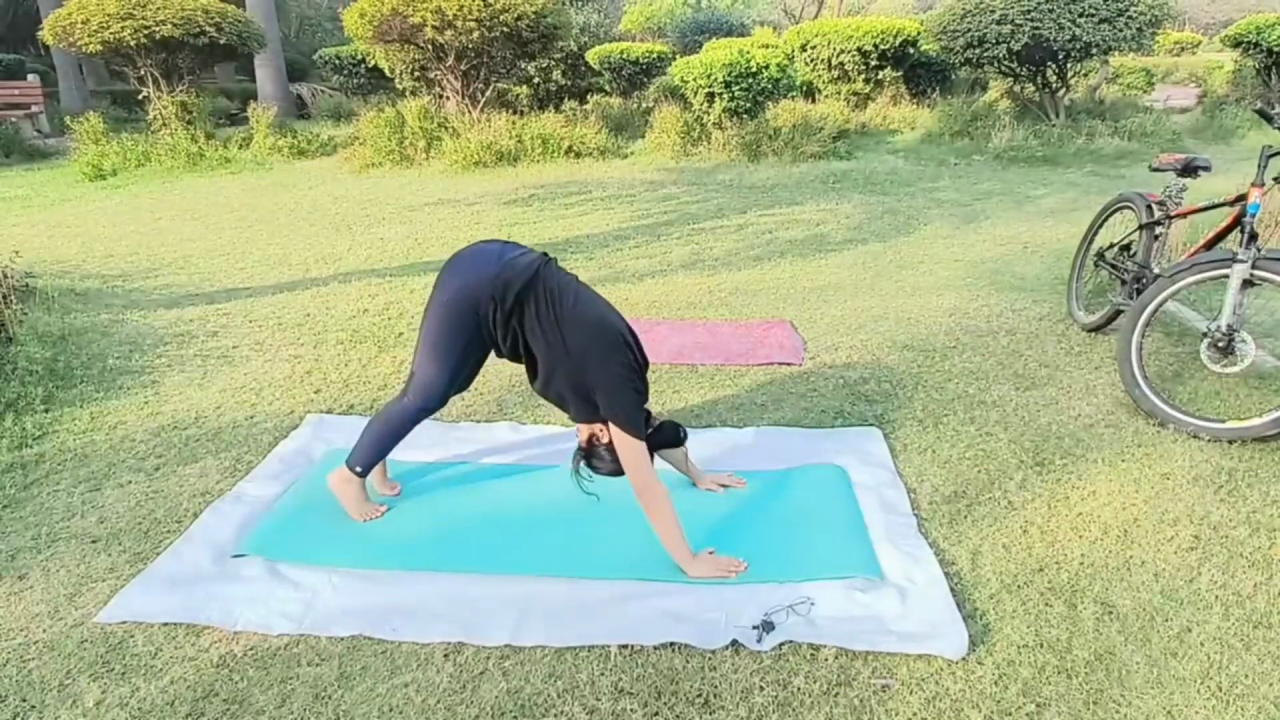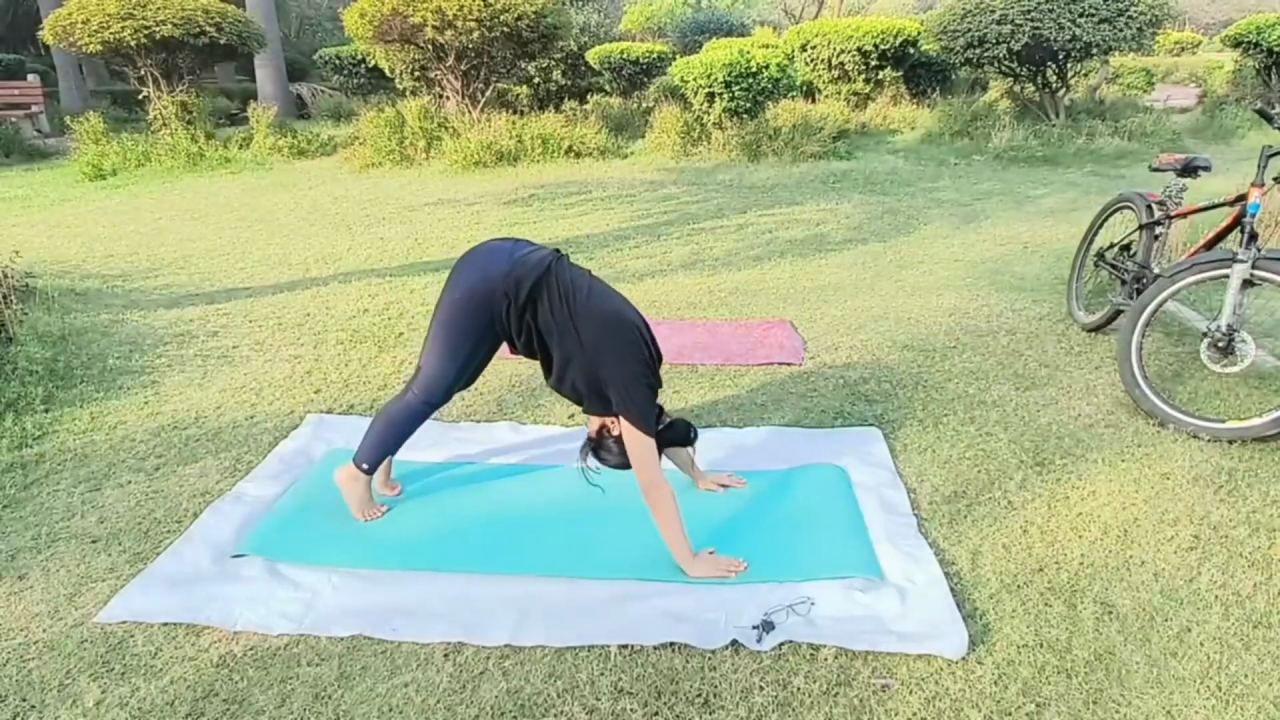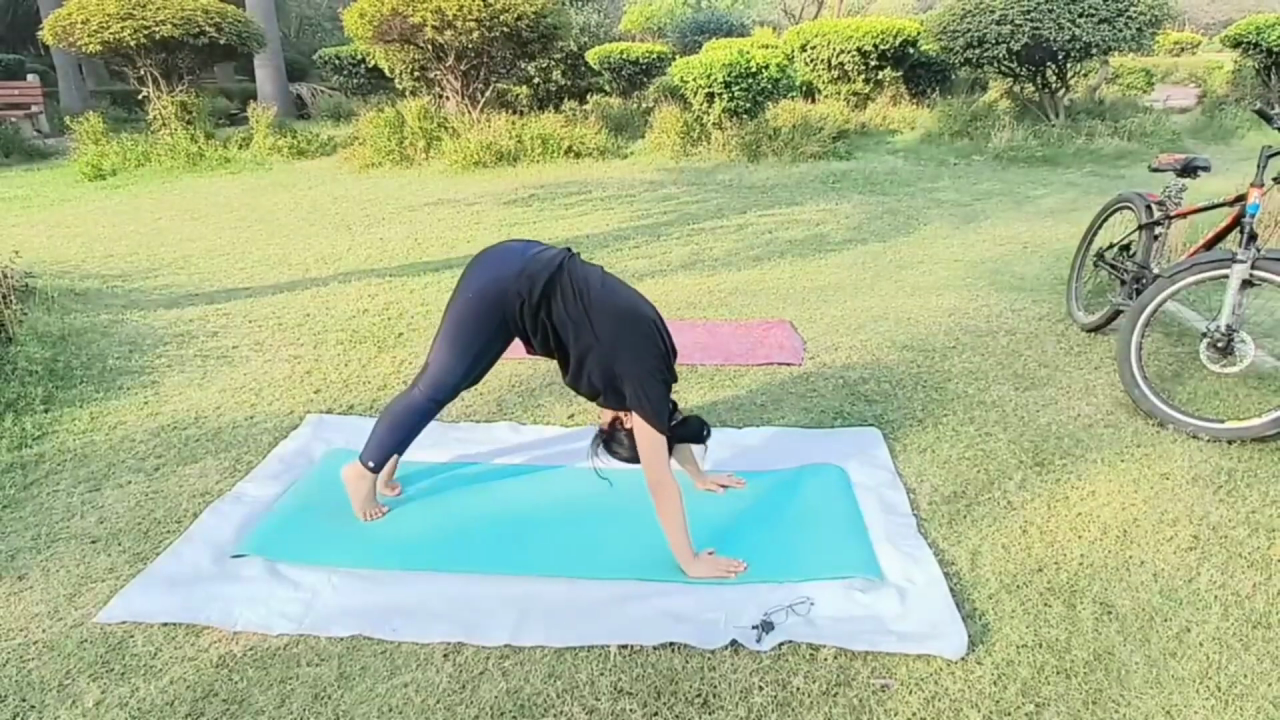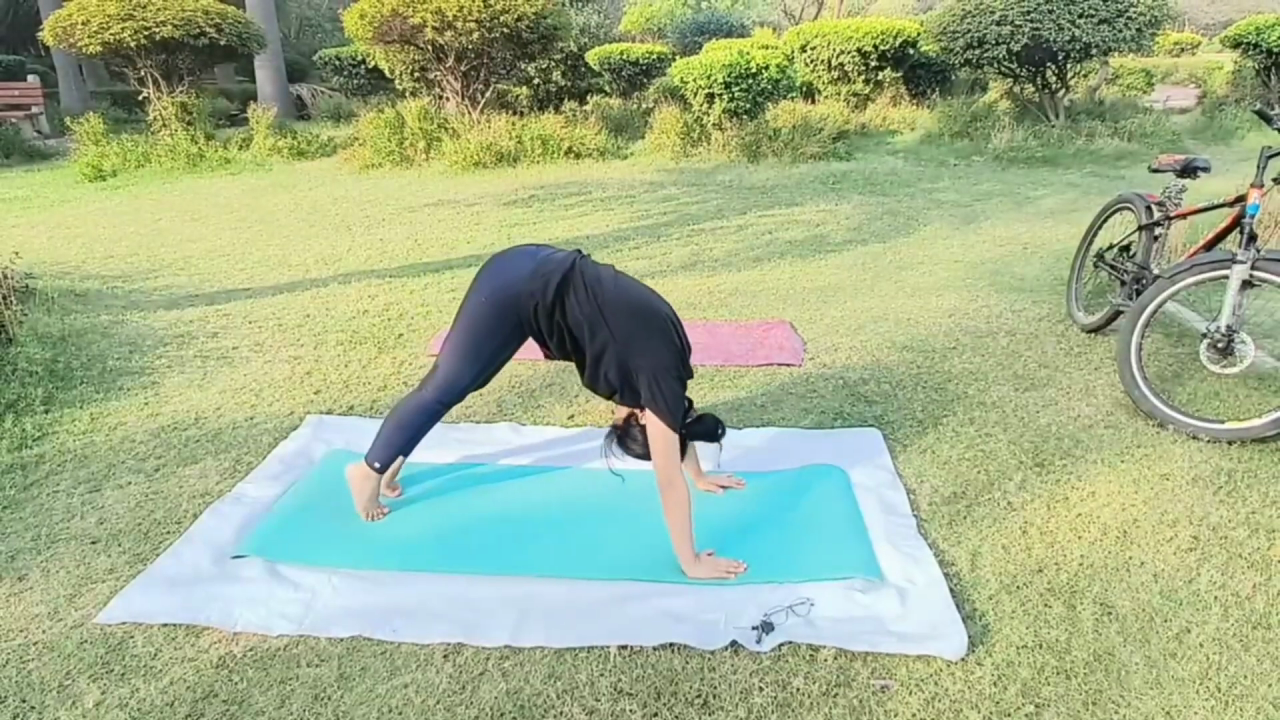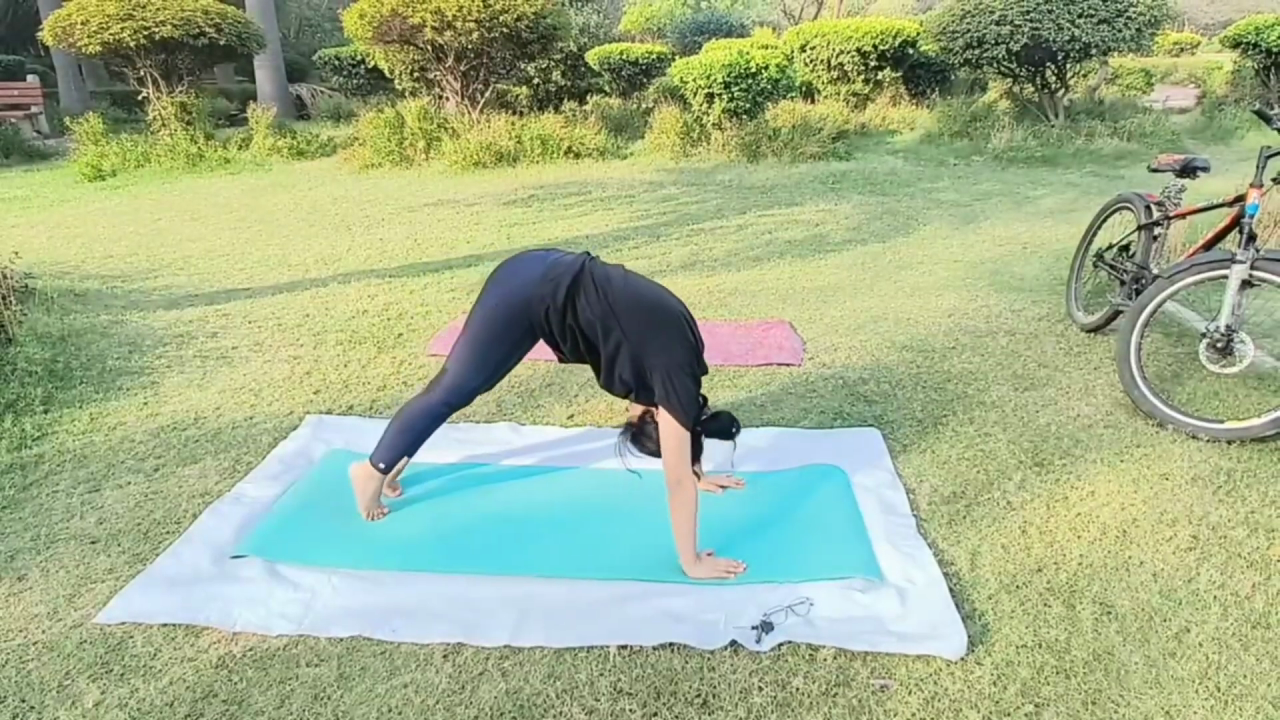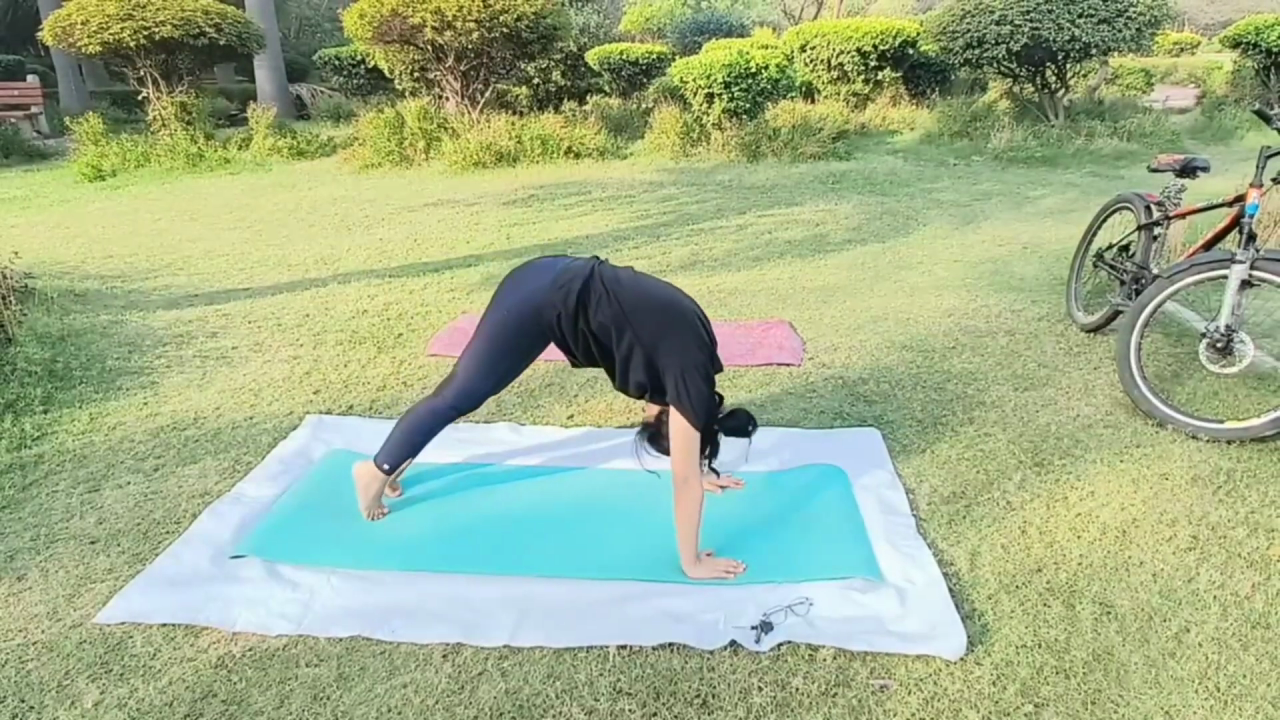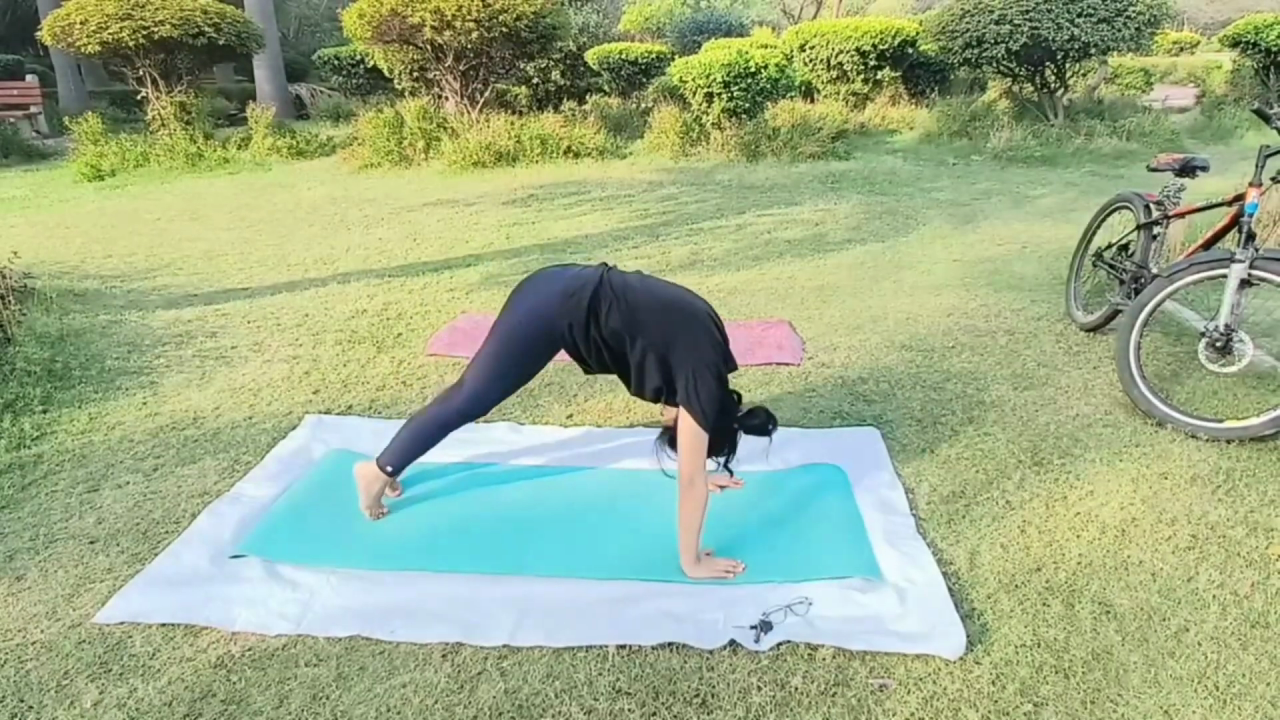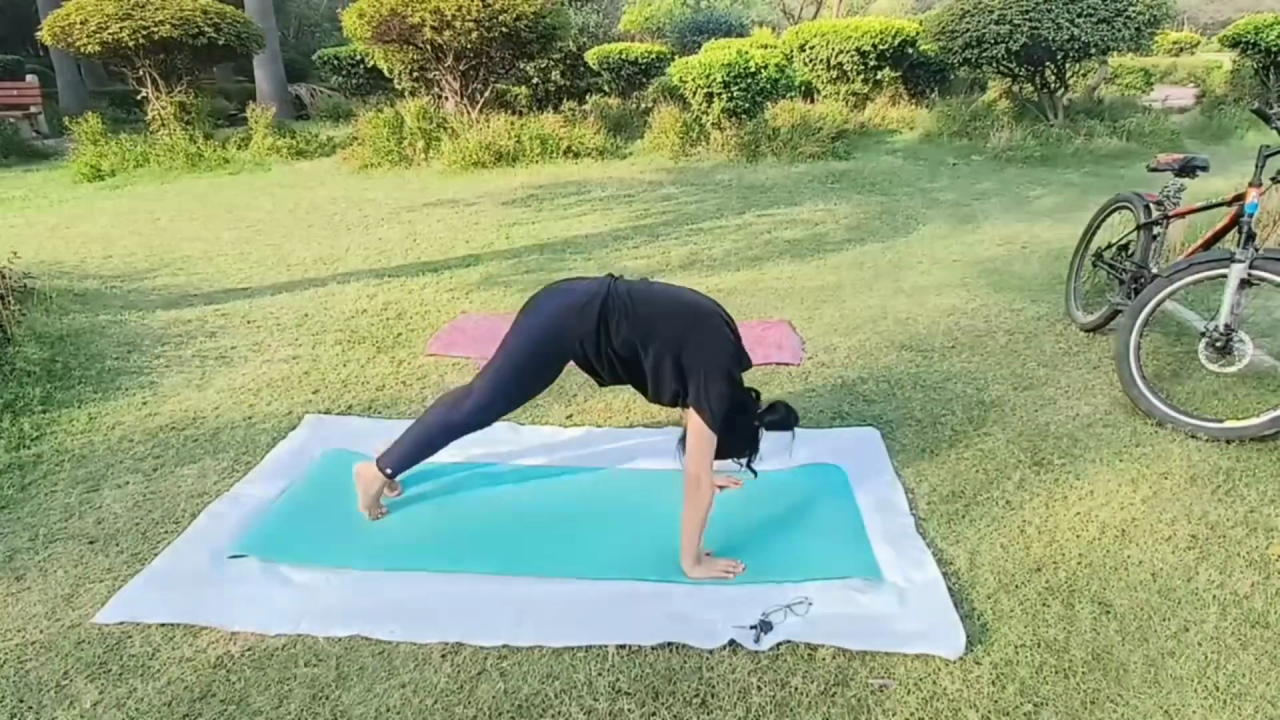
dt=0.1s
person 1, frame 1
left shoulder: (620, 375)
right shoulder: (615, 388)
left elbow: (655, 428)
right elbow: (646, 487)
left wrist: (697, 476)
right wrist: (690, 563)
left hip: (506, 276)
right hip: (483, 285)
left knee: (434, 388)
right knee: (426, 395)
left ankle: (375, 460)
right ankle: (350, 475)
person 1, frame 2
left shoulder: (633, 372)
right shoulder: (628, 384)
left elbow: (660, 426)
right elbow: (652, 484)
left wrist: (698, 476)
right wrist: (689, 563)
left hip: (516, 272)
right hip: (495, 283)
left knee: (441, 383)
right knee: (430, 390)
left ankle: (380, 457)
right ankle: (356, 473)
person 1, frame 3
left shoulder: (648, 367)
right shoulder: (645, 381)
left elbow: (672, 425)
right elbow: (660, 481)
left wrist: (698, 475)
right wrist: (690, 562)
left hip: (531, 275)
right hip: (509, 282)
left knee: (445, 383)
right knee: (436, 386)
left ankle: (387, 457)
right ankle: (363, 471)
person 1, frame 4
left shoulder: (665, 364)
right shoulder: (659, 378)
left elbow: (678, 425)
right elbow: (670, 479)
left wrist: (700, 475)
right wrist: (691, 562)
left hip: (540, 277)
right hip: (523, 287)
left knee: (454, 383)
right knee: (444, 388)
left ankle: (392, 458)
right ankle: (368, 472)
person 1, frame 5
left shoulder: (679, 359)
right shoulder: (676, 377)
right elbow: (679, 479)
left wrist: (700, 475)
right wrist: (692, 562)
left hip: (552, 279)
right hip: (536, 289)
left knee: (461, 386)
right knee: (453, 389)
left ankle: (397, 457)
right ankle: (373, 471)
person 1, frame 6
left shoulder: (693, 360)
right shoulder: (689, 377)
right elbow: (686, 479)
left wrist: (705, 473)
right wrist: (693, 562)
left hip: (560, 286)
right hip: (546, 297)
left knee: (467, 389)
right knee: (461, 393)
left ankle: (397, 457)
right ankle: (376, 471)
person 1, frame 7
left shoulder: (706, 357)
right shoulder: (703, 379)
right elbow: (692, 479)
left wrist: (706, 475)
right wrist: (692, 561)
left hip: (571, 292)
right hip: (561, 306)
left knee: (475, 392)
right knee: (471, 398)
left ankle: (394, 458)
right ankle: (377, 472)
person 1, frame 8
left shoulder: (719, 356)
right shoulder: (716, 380)
right elbow: (697, 480)
left wrist: (706, 475)
right wrist: (692, 562)
left hip: (578, 307)
right hip: (569, 321)
left knee: (479, 398)
right knee: (478, 406)
left ankle: (395, 457)
right ankle: (377, 472)
